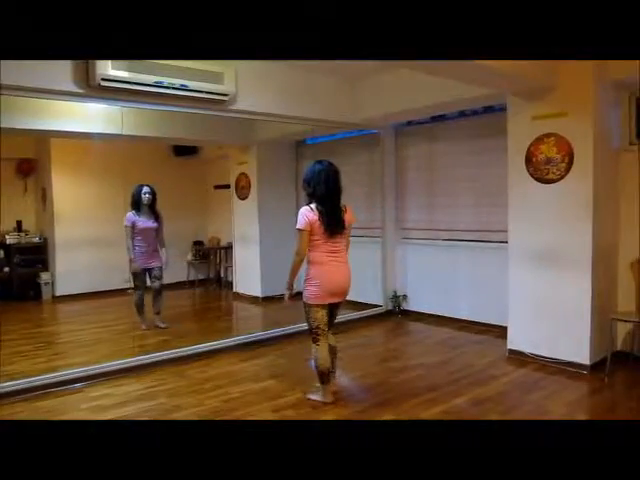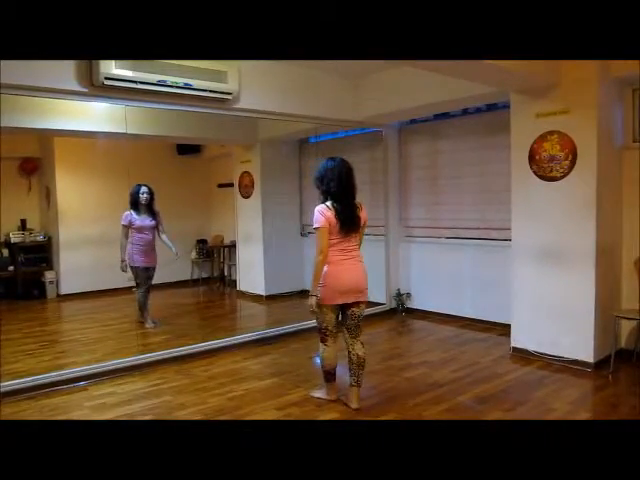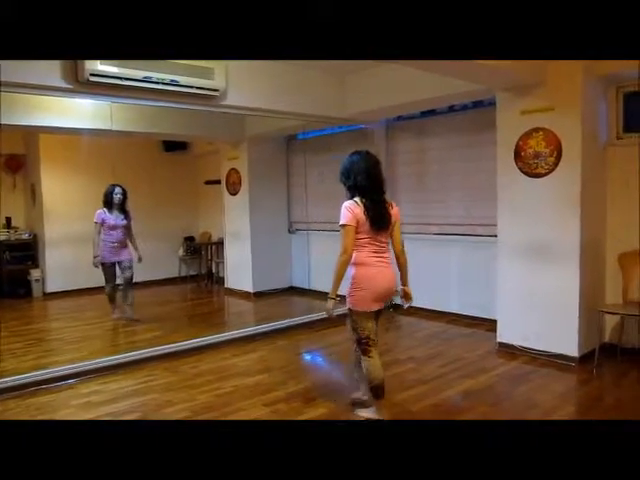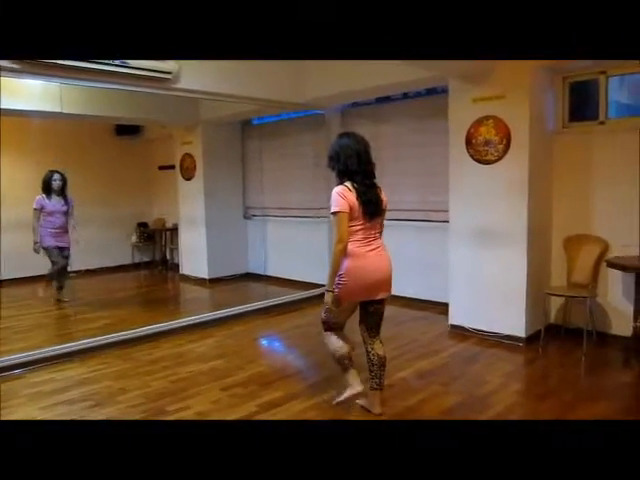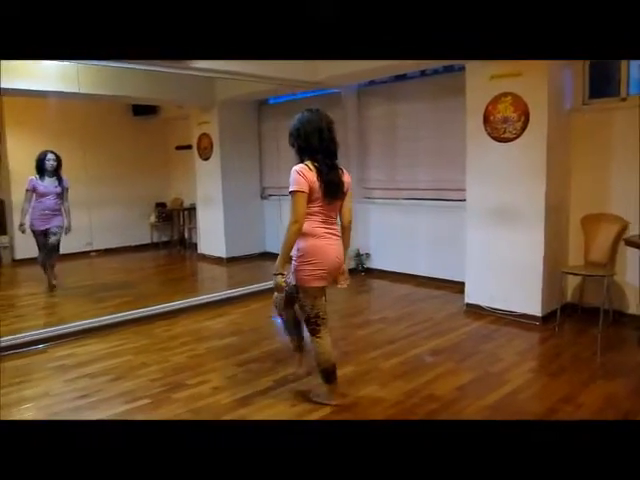
dt=1s
person 1, frame 1
left shoulder: (307, 213)
right shoulder: (345, 212)
left elbow: (300, 254)
right elbow: (344, 247)
left wrist: (289, 284)
left hip: (319, 279)
right hip: (342, 276)
left knee: (318, 338)
right knee: (327, 332)
left ankle: (326, 392)
right ankle: (330, 383)
person 1, frame 2
left shoulder: (323, 211)
right shoulder: (359, 210)
left elbow: (322, 253)
left wrist: (313, 291)
left hip: (333, 279)
right hip: (357, 277)
left knee: (328, 338)
right knee: (355, 338)
left ankle: (330, 390)
right ankle: (354, 395)
person 1, frame 3
left shoulder: (351, 207)
right shoulder: (390, 207)
left elbow: (346, 253)
right elbow: (399, 250)
left wrist: (332, 294)
right wrist: (405, 283)
left hip: (365, 280)
right hip: (388, 278)
left knee: (367, 345)
right knee: (363, 335)
left ankle: (378, 408)
right ankle: (365, 389)
person 1, frame 4
left shoulder: (341, 193)
right shoulder: (378, 192)
left elbow: (341, 243)
left wrist: (330, 286)
left hip: (356, 270)
right hip: (382, 267)
left knee: (330, 327)
right knee: (372, 335)
left ankle: (353, 382)
right ankle: (375, 399)
person 1, frame 5
left shoulder: (301, 172)
right shoulder: (341, 173)
left elbow: (297, 224)
right elbow: (346, 223)
left wrist: (279, 267)
right wrist: (341, 260)
left hip: (311, 255)
right hip: (332, 253)
left knee: (316, 327)
right knee: (283, 300)
left ankle: (331, 392)
right ankle: (300, 358)
person 2, frame 1
left shoulder: (157, 216)
right shoulder: (131, 216)
left elbow: (160, 238)
right elbow: (129, 240)
left wrist: (164, 256)
right wrist: (132, 260)
left hip: (154, 257)
right hip: (138, 258)
left knee: (157, 287)
right knee: (140, 290)
left ankle: (157, 318)
right ankle: (143, 320)
person 2, frame 2
left shoulder: (155, 214)
right shoulder: (129, 215)
left elbow: (162, 234)
right elbow: (124, 238)
left wrist: (172, 248)
right wrist: (123, 259)
left hip: (151, 255)
right hip: (136, 255)
left knee: (147, 286)
right knee: (142, 287)
left ankle: (142, 315)
right ankle: (145, 317)
person 2, frame 3
left shoulder: (126, 214)
right shoulder: (101, 214)
left elbow: (130, 233)
right elbow: (96, 235)
left wrist: (137, 250)
right wrist: (95, 255)
left hip: (123, 250)
right hip: (107, 251)
left knee: (128, 276)
right knee: (110, 282)
left ankle: (128, 308)
right ankle: (114, 309)
person 2, frame 4
left shoulder: (67, 199)
right shoulder: (41, 200)
left elbow: (70, 219)
right elbow: (35, 221)
right wrist: (36, 240)
left hip: (63, 236)
right hip: (47, 236)
left knee: (64, 265)
right knee: (57, 264)
left ankle: (59, 293)
person 2, frame 5
left shoulder: (62, 181)
right shoulder: (33, 181)
left elbow: (65, 202)
right elbow: (27, 202)
left wrist: (68, 221)
right wrist: (22, 221)
left hip: (56, 218)
right hip: (38, 219)
left knee: (53, 243)
right knee: (43, 250)
left ankle: (52, 270)
right ankle: (48, 276)
